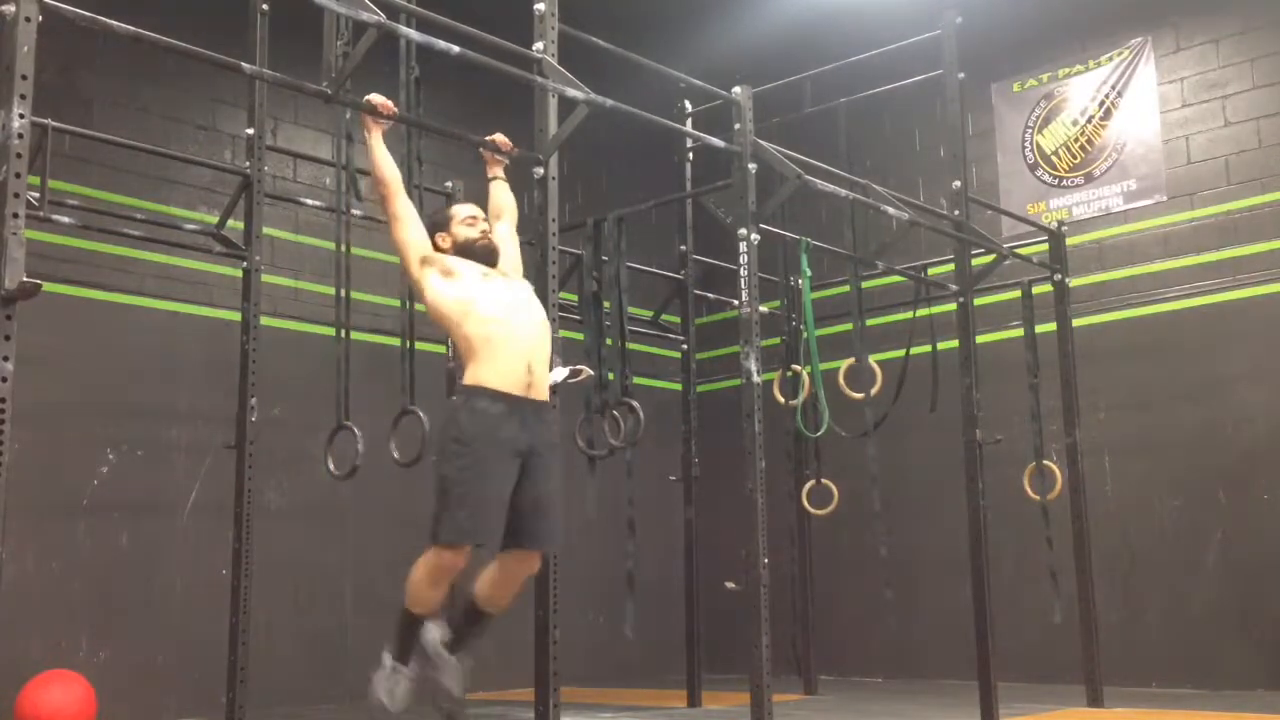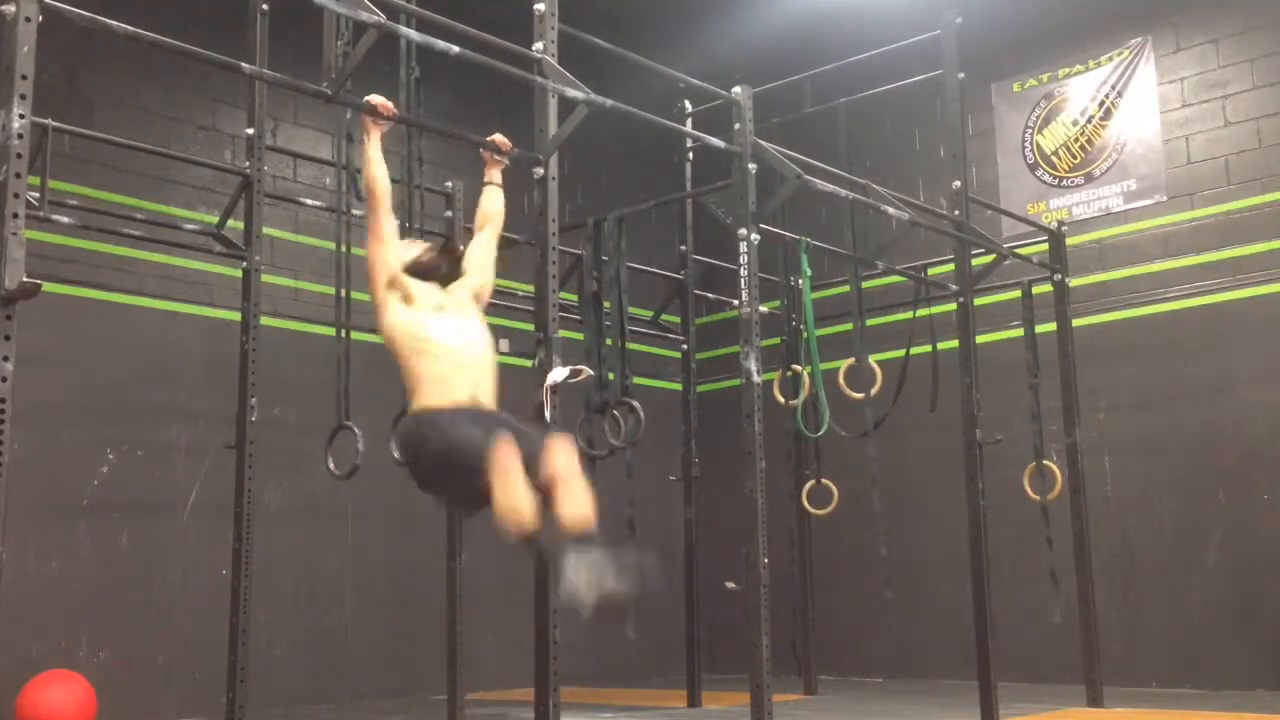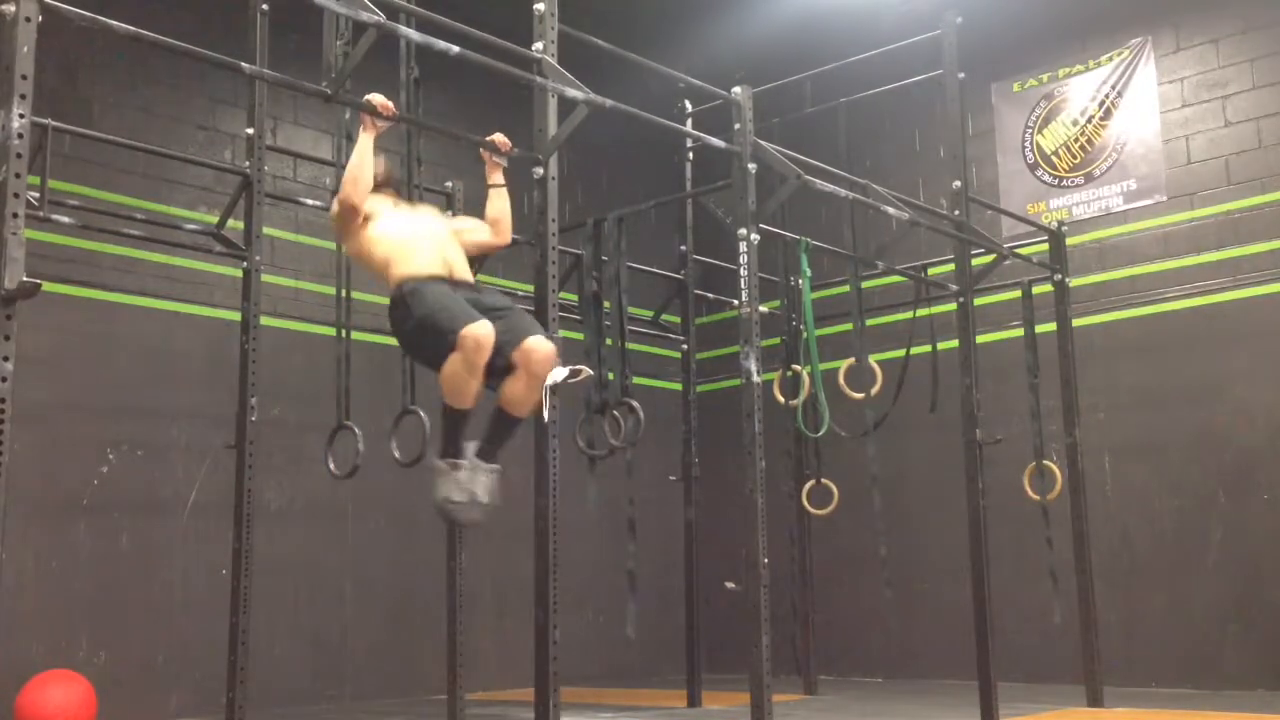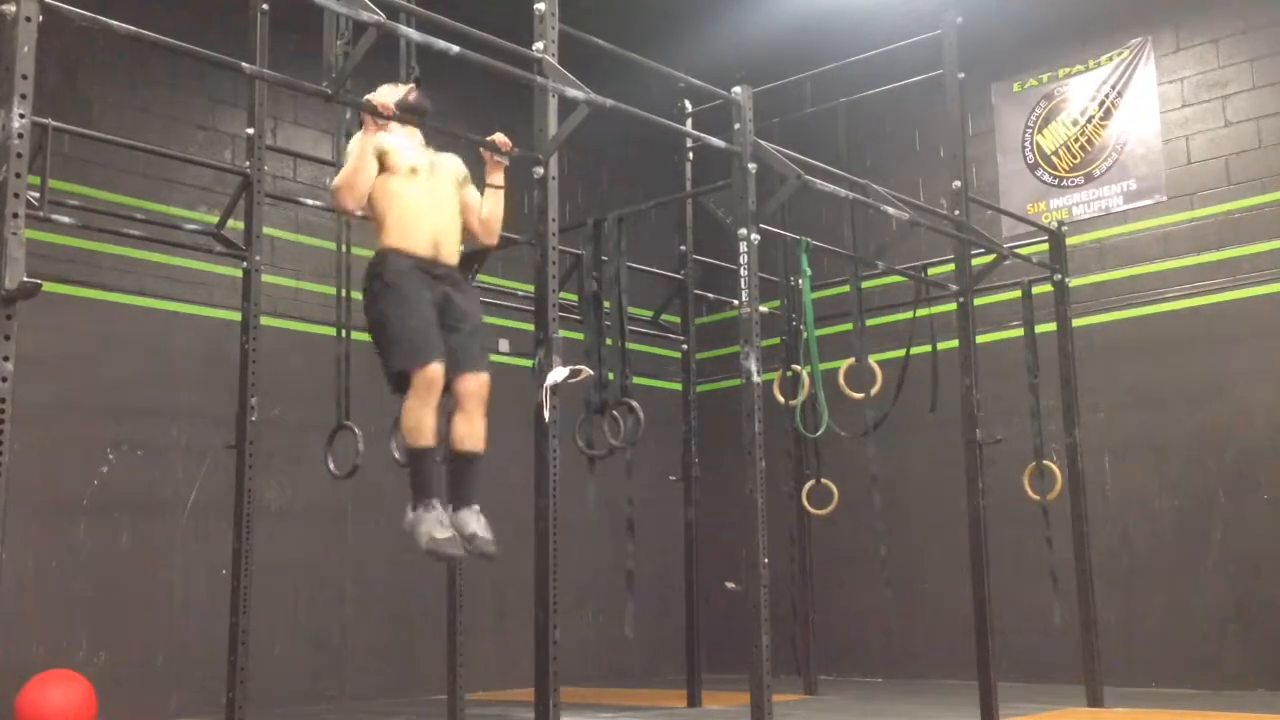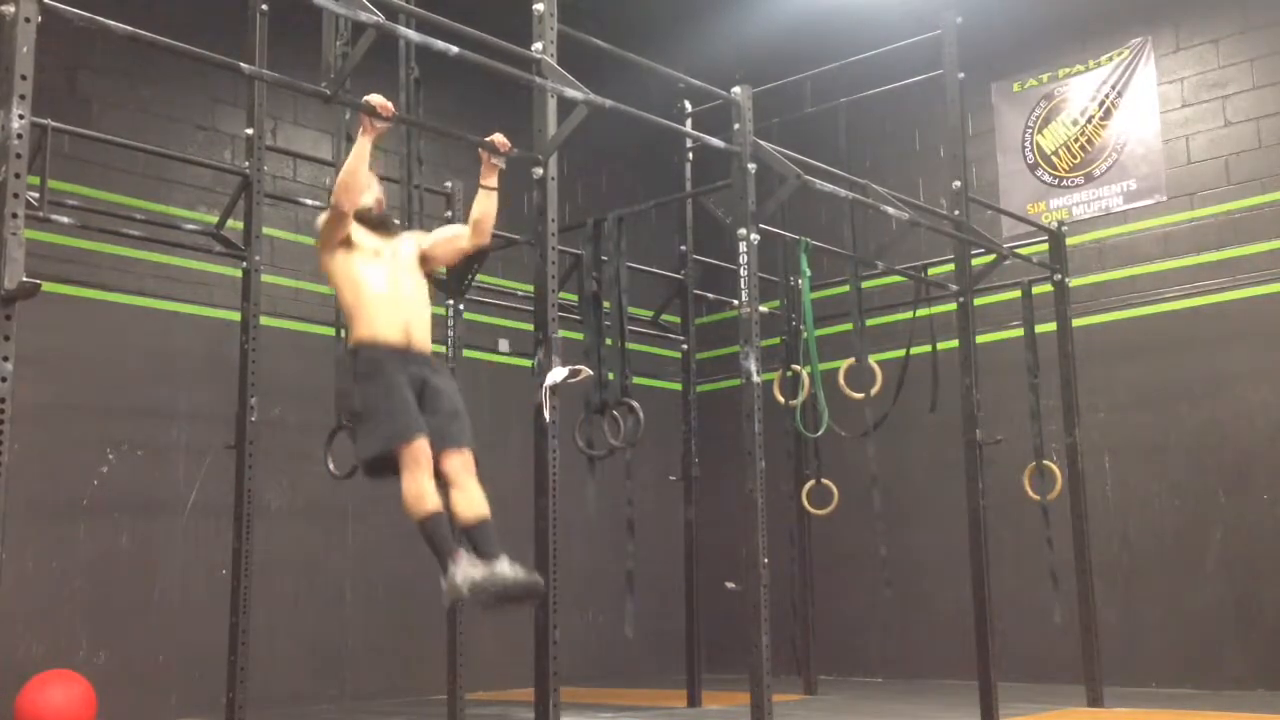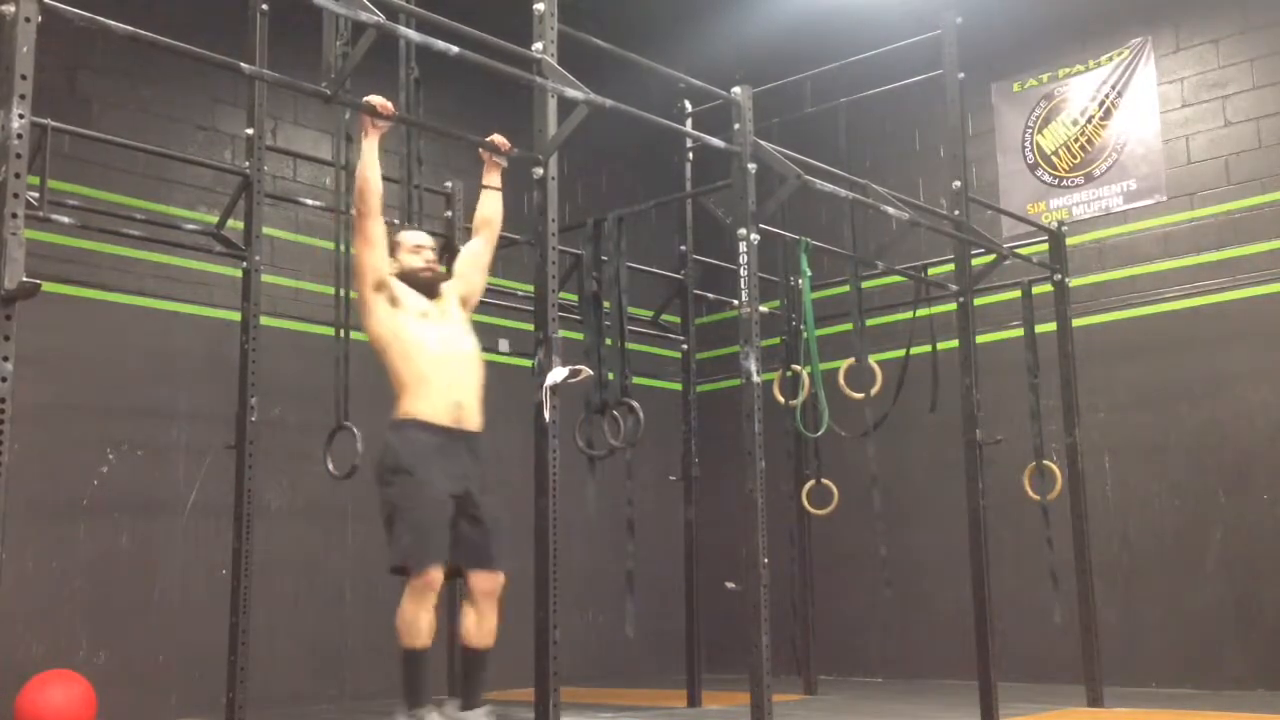
dt=0.3s
person 1, frame 1
left shoulder: (508, 272)
right shoulder: (437, 269)
left elbow: (506, 217)
right elbow: (395, 197)
left wrist: (496, 169)
right wrist: (375, 134)
left hip: (537, 421)
right hip: (483, 414)
left knee: (524, 557)
right knee: (453, 550)
left ankle: (447, 639)
right ankle: (402, 652)
person 1, frame 2
left shoulder: (467, 299)
right shoulder: (396, 296)
left elbow: (485, 234)
right elbow: (380, 210)
left wrist: (493, 169)
right wrist: (373, 136)
left hip: (484, 422)
right hip: (437, 430)
left knee: (561, 460)
right knee: (503, 456)
person 1, frame 3
left shoulder: (429, 216)
right shoulder: (358, 220)
left elbow: (499, 234)
right elbow: (350, 198)
left wrist: (495, 172)
right wrist: (367, 133)
left hip: (470, 293)
right hip: (418, 296)
left knee: (540, 353)
right knee: (476, 336)
left ankle: (485, 456)
right ankle: (452, 459)
person 1, frame 4
left shoulder: (450, 165)
right shoulder: (373, 146)
left elbow: (487, 233)
right elbow: (347, 199)
left wrist: (495, 173)
right wrist: (371, 127)
left hip: (451, 283)
right hip: (398, 276)
left knee: (472, 391)
right knee: (426, 381)
left ankle: (464, 507)
right ankle: (425, 507)
person 1, frame 5
left shoulder: (413, 245)
right shoulder: (338, 237)
left elbow: (478, 234)
right elbow: (341, 202)
left wrist: (489, 173)
right wrist: (367, 134)
left hip: (426, 366)
right hip: (377, 361)
left knee: (460, 463)
right knee: (416, 456)
left ankle: (493, 563)
right ankle: (456, 566)
person 1, frame 6
left shoulder: (457, 301)
right shoulder: (386, 298)
left elbow: (486, 233)
right elbow: (368, 216)
left wrist: (492, 173)
right wrist: (371, 139)
left hip: (469, 451)
right hip: (419, 447)
left knee: (488, 582)
right knee: (425, 576)
